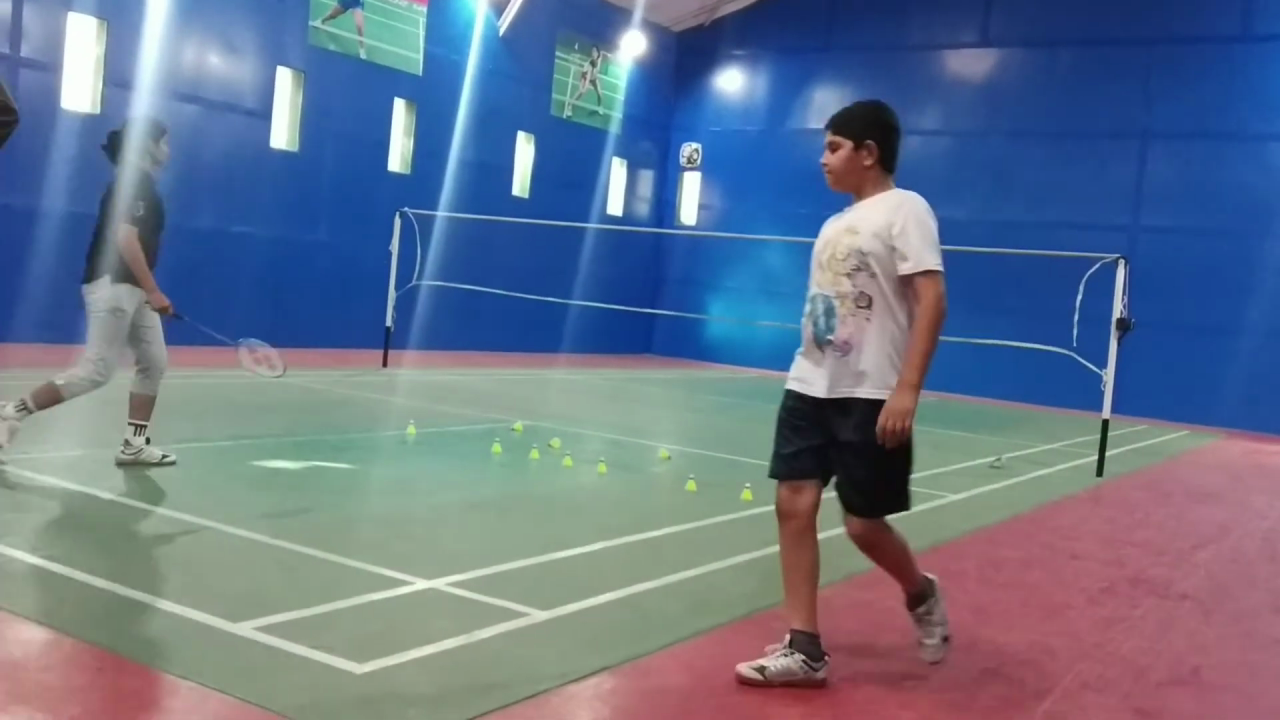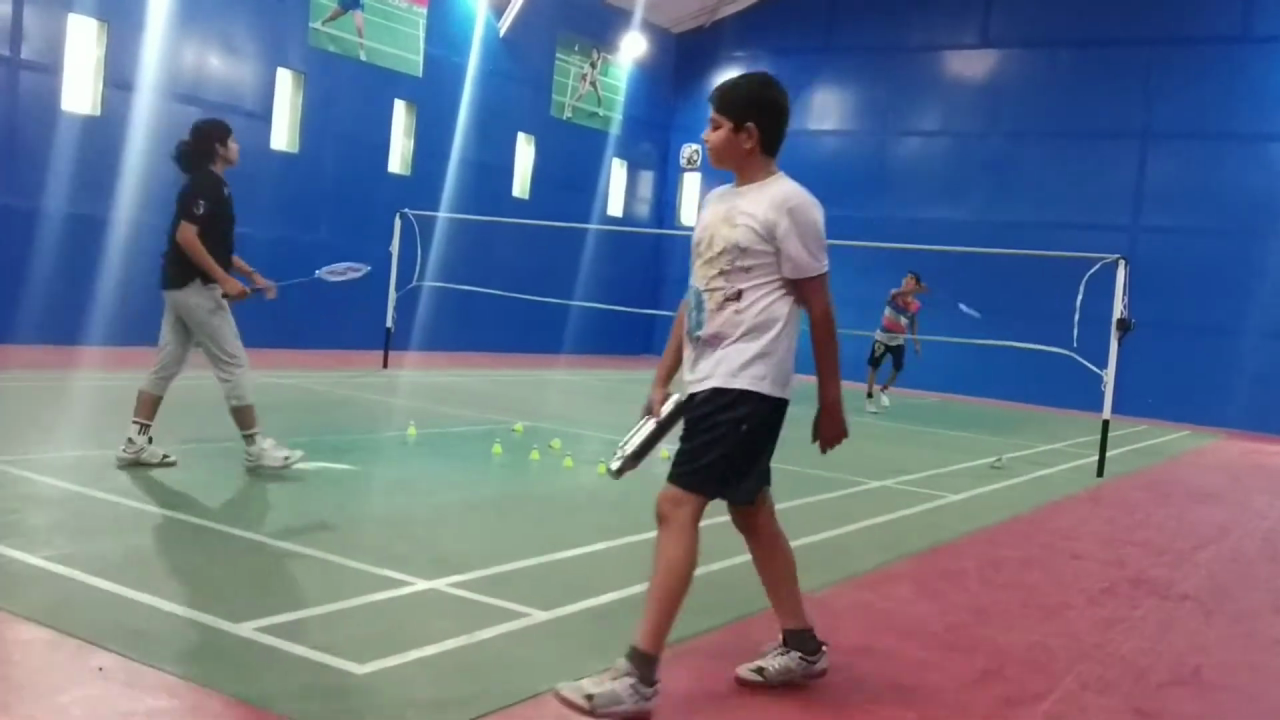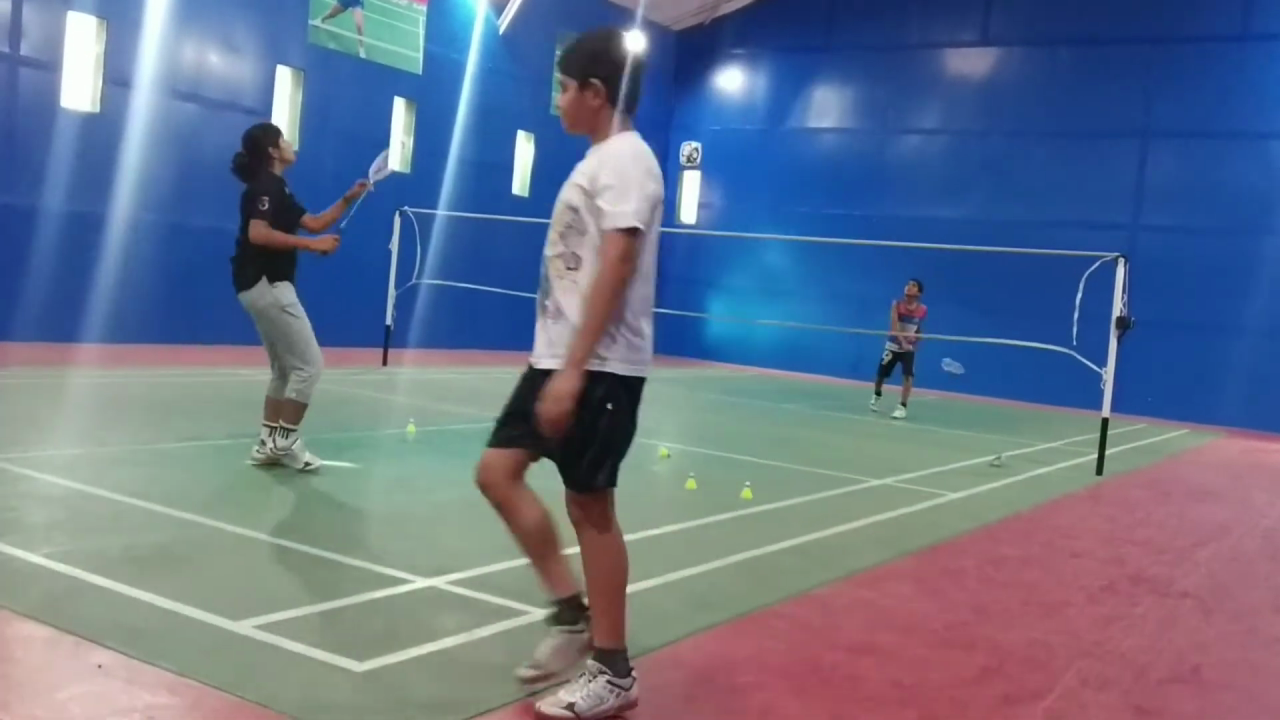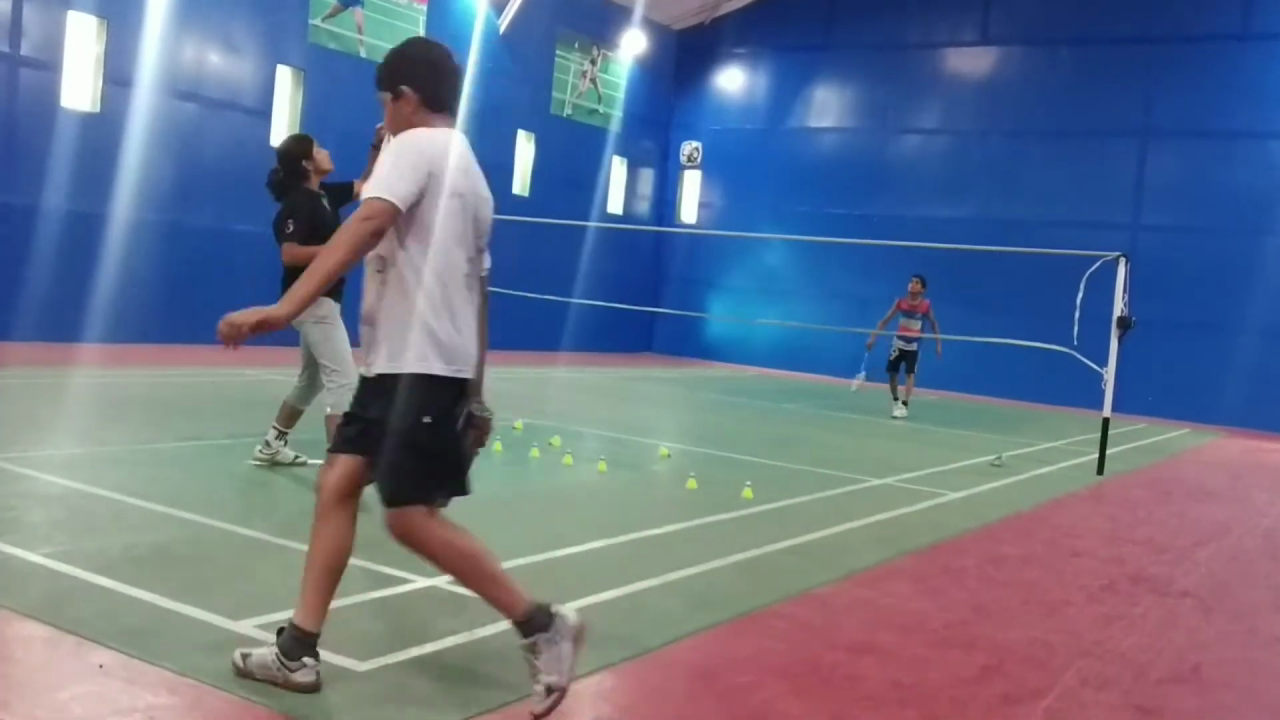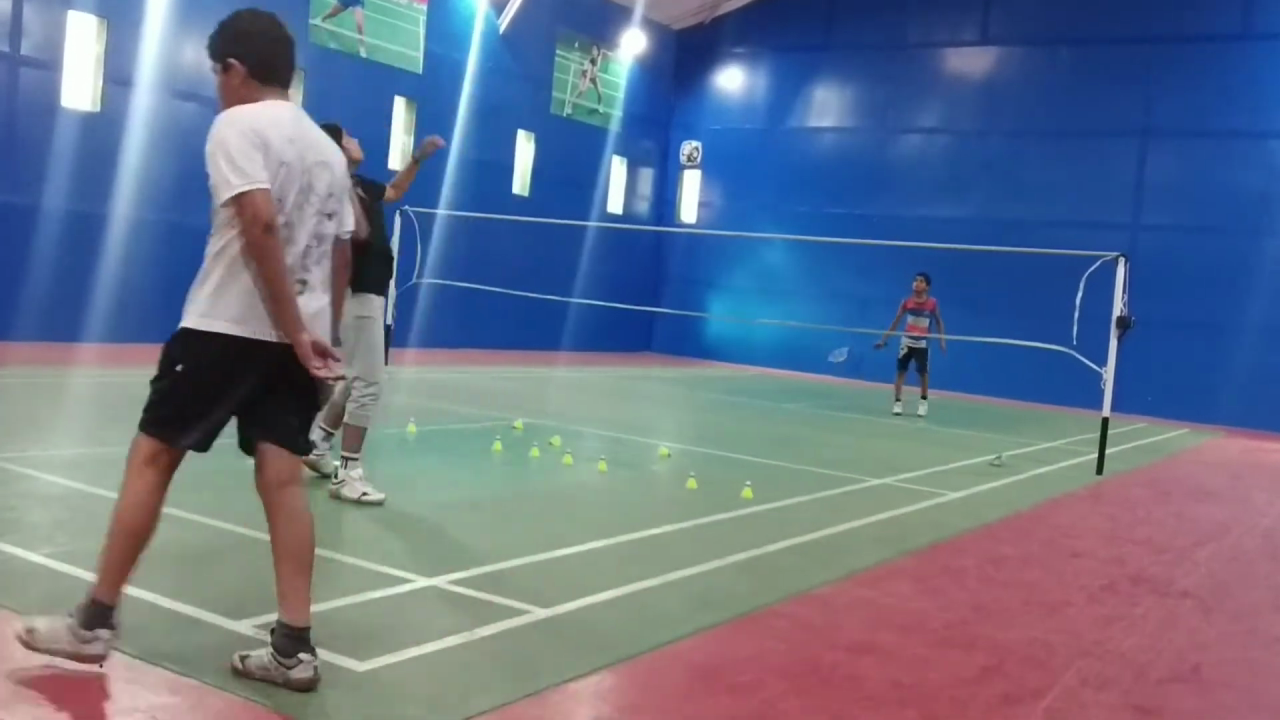
dt=0.3s
person 1, frame 1
left shoulder: (906, 210)
right shoulder: (834, 226)
left elbow: (930, 301)
left wrist: (906, 391)
left hip: (872, 395)
right hip: (810, 387)
left knee: (864, 524)
right knee: (792, 506)
left ankle: (921, 594)
right ankle: (804, 647)
person 1, frame 2
left shoulder: (790, 205)
right shoulder: (715, 201)
left elbow: (818, 311)
left wrist: (830, 403)
right wrist: (664, 377)
left hip: (745, 386)
right hip: (707, 382)
left knee: (676, 509)
right knee: (751, 514)
right ankle: (801, 646)
person 1, frame 3
left shoulder: (626, 161)
right shoulder: (596, 163)
left elbow: (614, 269)
left wrist: (574, 370)
left hip: (600, 366)
right hip: (560, 358)
left knee: (589, 506)
right knee: (495, 472)
right ankle: (572, 613)
person 1, frame 4
left shoulder: (413, 146)
right shoulder: (469, 171)
left elbow: (362, 229)
right elbow: (473, 286)
left wrist: (285, 307)
right wrist: (474, 388)
left hip: (418, 362)
right hip: (424, 363)
left knee: (414, 520)
right knee: (336, 486)
left ankle: (544, 626)
right ankle: (297, 647)
person 1, frame 5
left shoulder: (236, 126)
right shoulder: (326, 147)
left elbow: (260, 225)
right elbow: (340, 255)
left wrist: (293, 332)
right wrist: (321, 338)
left hip: (225, 328)
right hip: (296, 339)
left knee: (150, 460)
right knee: (281, 479)
left ankle: (95, 621)
right ankle: (294, 645)
person 2, frame 1
left shoulder: (137, 182)
right shoulder: (137, 183)
right elbow: (127, 241)
right wrist: (154, 292)
left hip: (131, 290)
right hip: (115, 286)
left knee: (154, 364)
right knee: (96, 371)
left ankle: (135, 443)
person 2, frame 2
left shoulder: (208, 186)
right shoulder: (206, 185)
right elbow: (184, 236)
left wrist: (250, 272)
right wrist: (224, 278)
left hip: (181, 288)
right hip: (198, 288)
left knee: (166, 365)
right knee: (233, 366)
left ankle: (136, 442)
right ankle: (257, 447)
person 2, frame 3
left shoulder: (277, 189)
right shoulder: (265, 185)
left elbow: (314, 223)
right elbow: (257, 234)
left wrist: (348, 199)
right wrist: (311, 244)
left hip: (262, 287)
right hip: (267, 286)
left knee: (284, 366)
right knee: (307, 364)
left ankle: (270, 442)
right ankle: (285, 442)
person 2, frame 4
left shoulder: (326, 194)
right shoulder: (297, 205)
left elbow: (365, 186)
right elbow: (290, 256)
left wrist: (377, 148)
left hip: (324, 301)
right hip: (313, 302)
left knee: (311, 380)
right knee: (343, 377)
left ankle: (272, 444)
person 2, frame 5
left shoulder: (357, 185)
left elbow: (394, 190)
right elbow: (360, 233)
left wrist: (419, 156)
left hip: (367, 294)
right hip: (356, 295)
left knee: (358, 380)
right knee: (367, 383)
left ankle: (317, 444)
right ankle: (347, 474)
